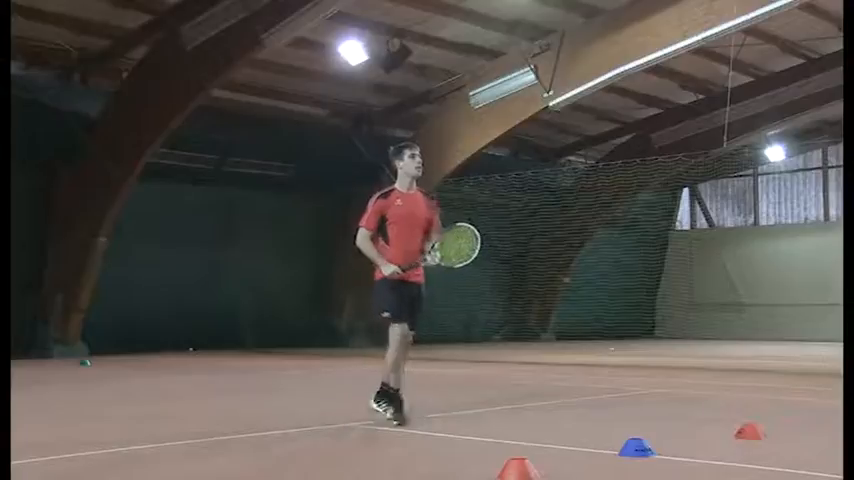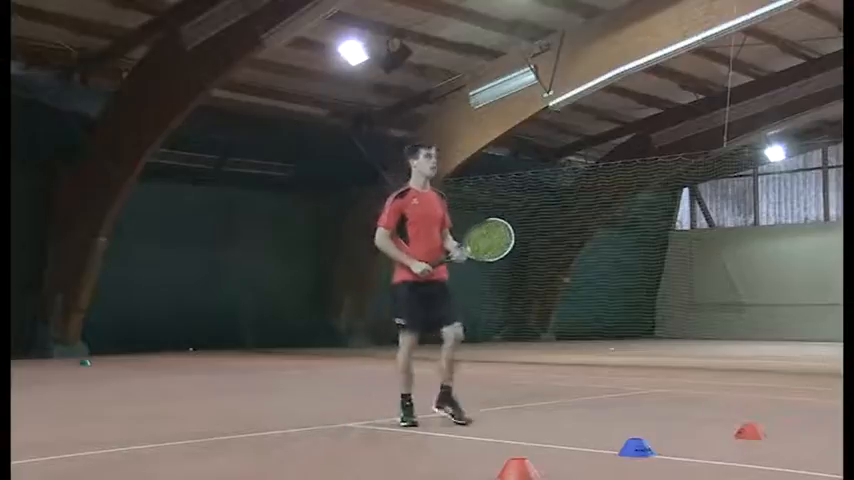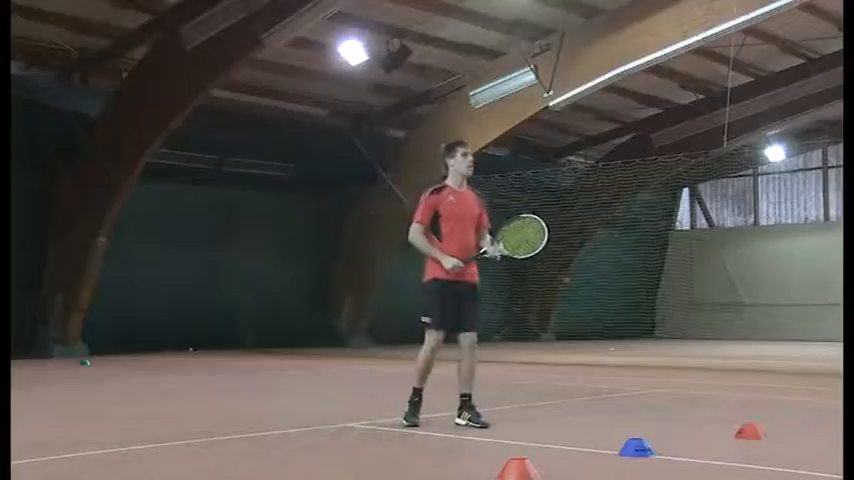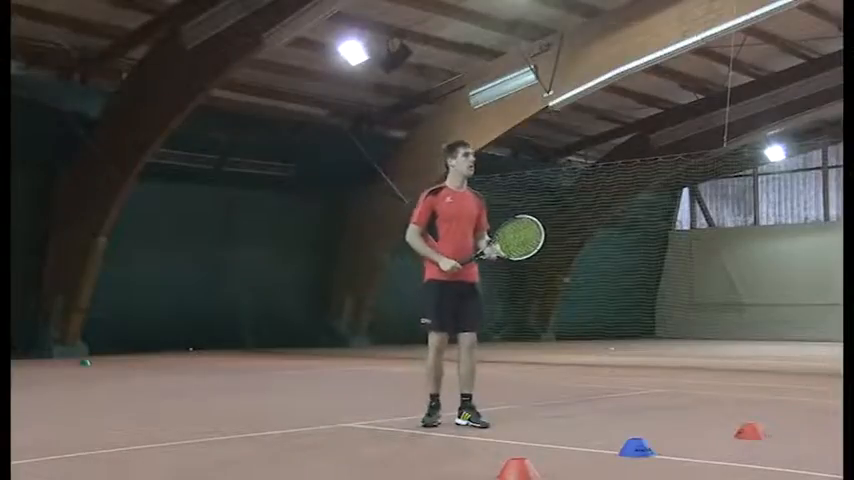
dt=0.5s
person 1, frame 1
left shoulder: (427, 201)
right shoulder: (383, 199)
left elbow: (433, 236)
right elbow: (362, 238)
left wrist: (430, 253)
right wrist: (383, 264)
left hip: (415, 280)
right hip: (389, 279)
left knee: (406, 340)
right knee: (399, 334)
left ankle: (383, 395)
right ankle: (395, 398)
person 1, frame 2
left shoulder: (439, 199)
right shoulder: (400, 199)
right elbow: (381, 239)
left wrist: (454, 249)
right wrist: (412, 263)
left hip: (438, 280)
right hip: (409, 281)
left knee: (454, 335)
right knee: (408, 343)
left ankle: (445, 398)
right ankle: (406, 405)
person 1, frame 3
left shoulder: (476, 199)
right shoulder: (435, 195)
right elbow: (414, 235)
left wrist: (490, 247)
right wrist: (444, 258)
left hip: (468, 280)
right hip: (440, 279)
left knee: (469, 343)
right knee: (433, 341)
left ankle: (465, 408)
right ankle: (415, 399)
person 1, frame 4
left shoulder: (476, 199)
right shoulder: (433, 196)
right elbow: (412, 236)
left wrist: (488, 248)
right wrist: (441, 260)
left hip: (468, 281)
right hip: (439, 280)
left knee: (468, 343)
right knee: (437, 343)
left ankle: (466, 408)
right ankle: (433, 405)
